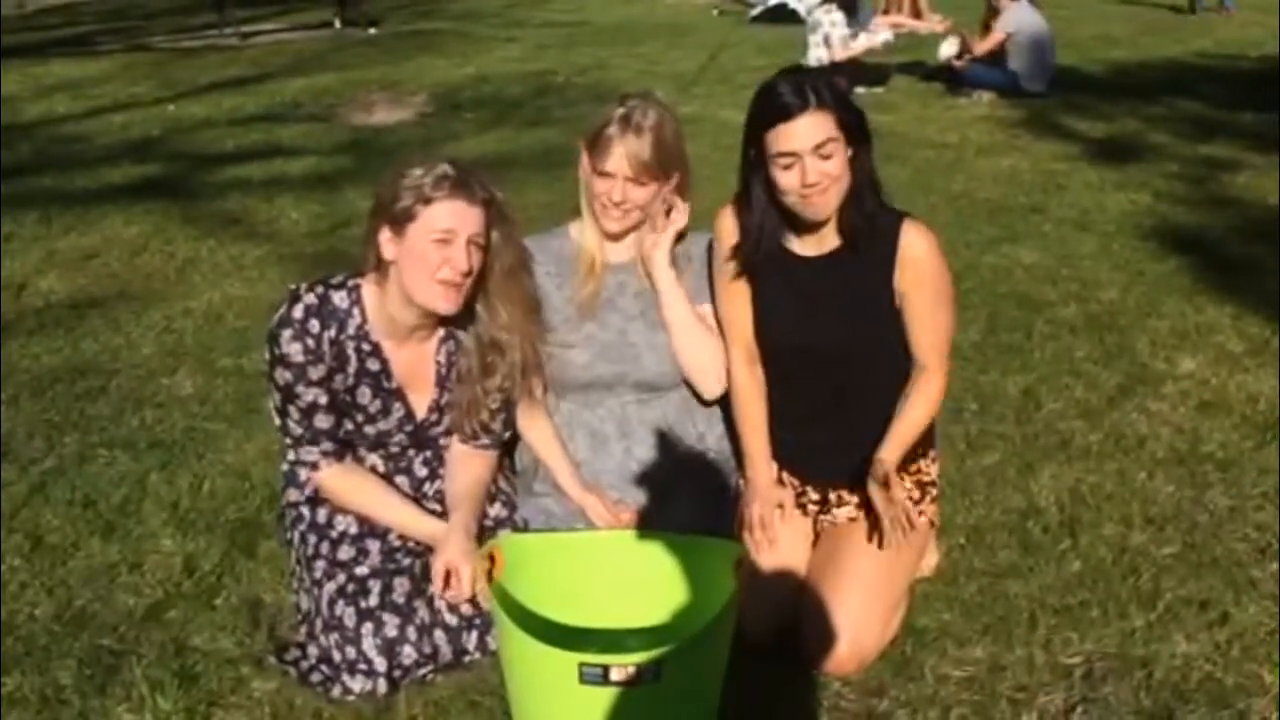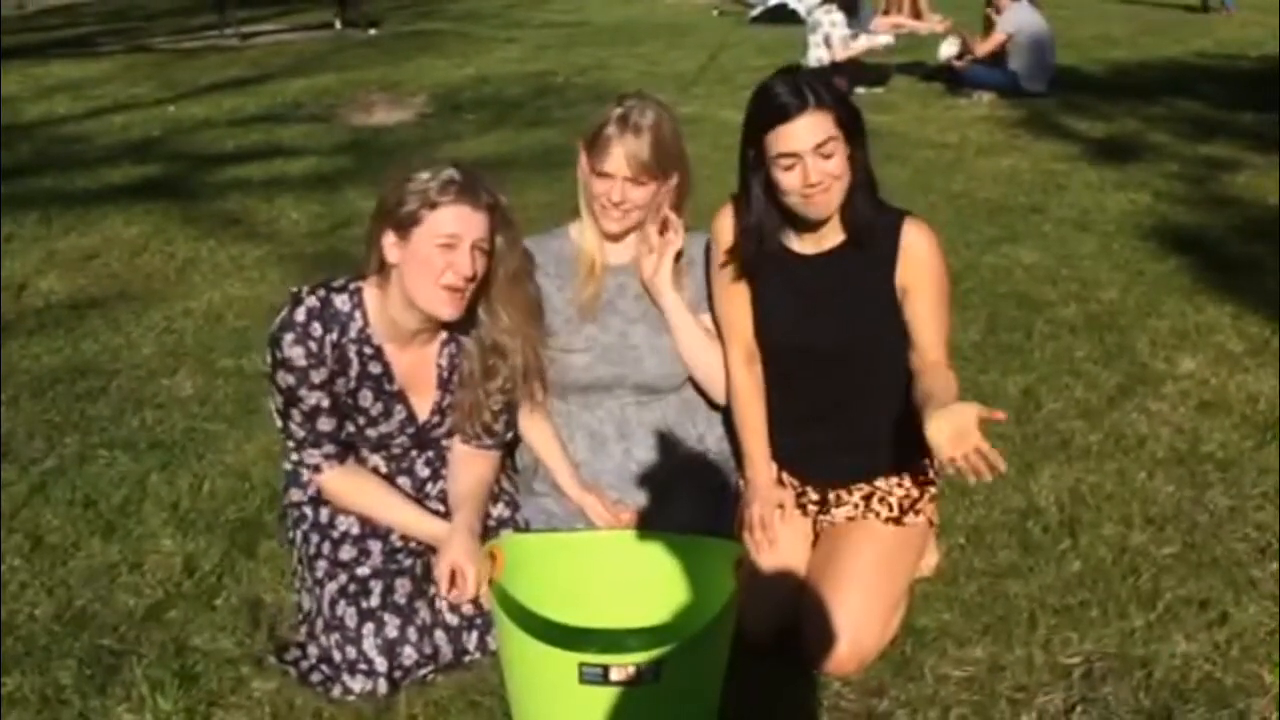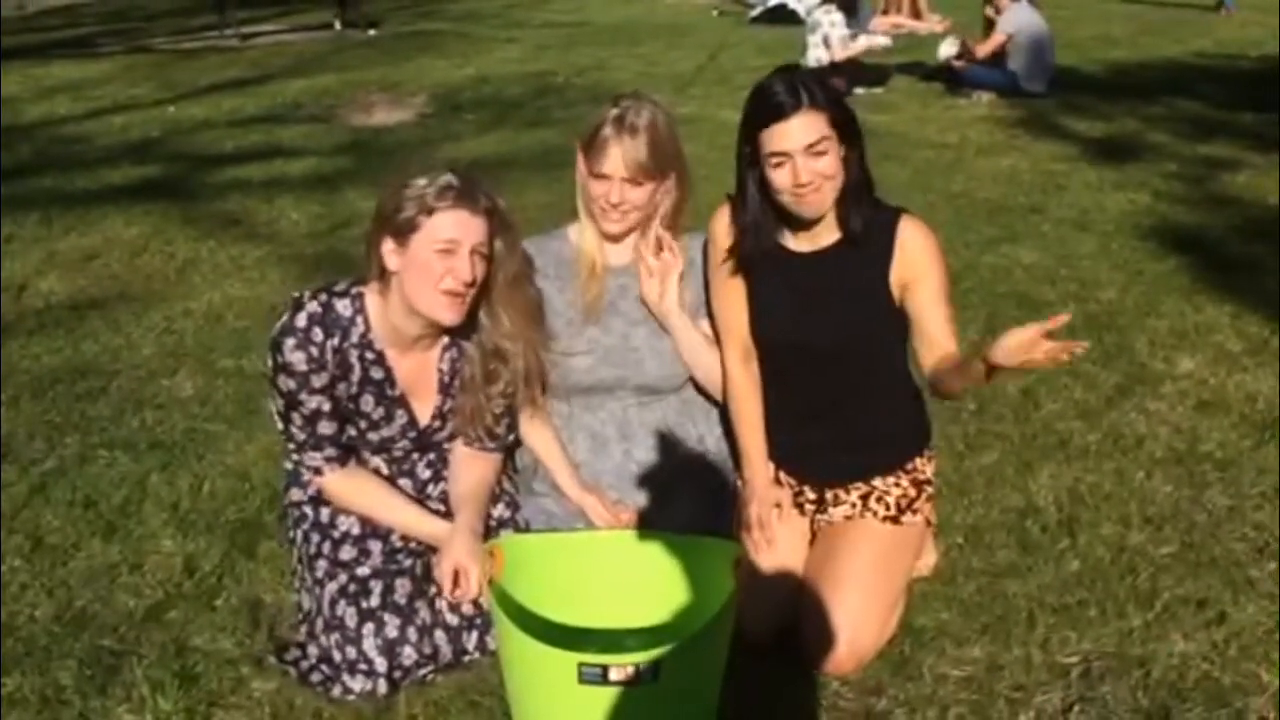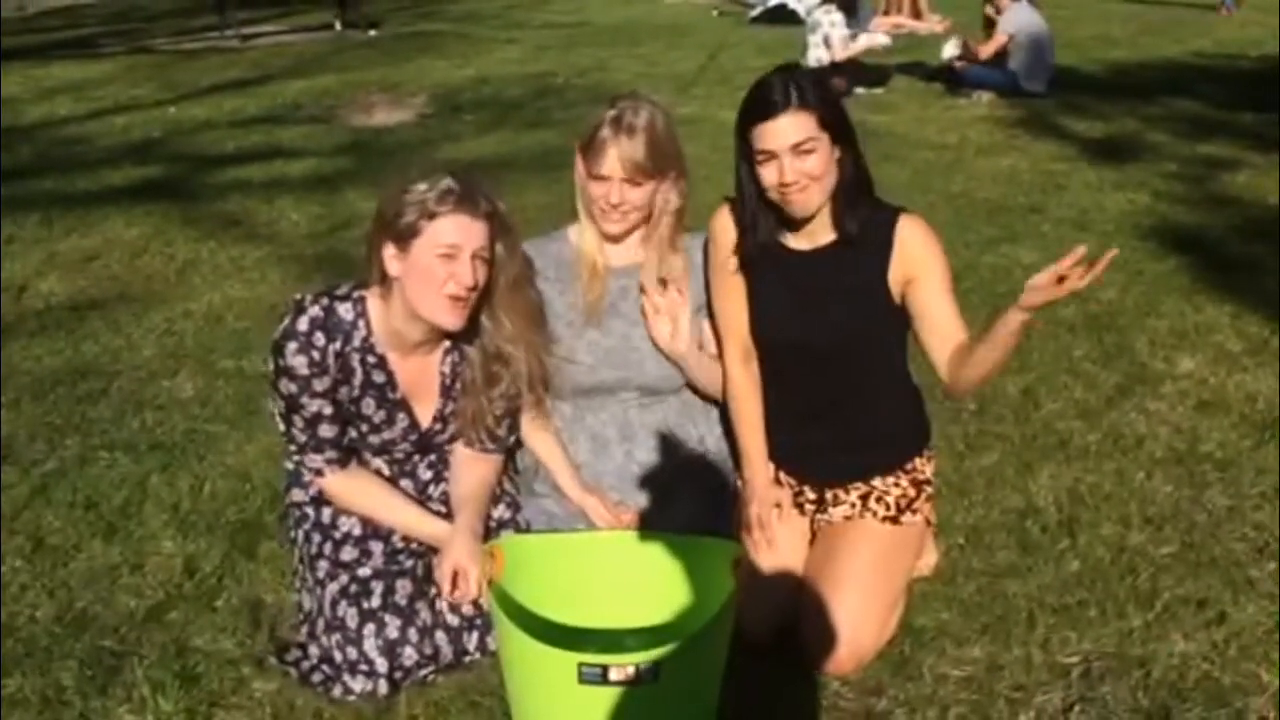
dt=0.1s
person 1, frame 1
left shoulder: (906, 243)
right shoulder: (739, 230)
left elbow: (930, 367)
right elbow: (744, 361)
left wrist: (893, 453)
right wrist: (760, 475)
left hip: (880, 465)
right hip: (782, 466)
left knee: (839, 650)
right knee: (754, 623)
left ankle: (904, 542)
right ankle: (826, 547)
person 1, frame 2
left shoulder: (905, 241)
right shoulder: (738, 229)
left elbow: (929, 362)
right elbow: (743, 360)
left wrist: (941, 412)
right wrist: (759, 477)
left hip: (885, 469)
right hip: (784, 464)
left knee: (838, 649)
right knee: (751, 624)
left ankle: (904, 547)
right ankle: (840, 550)
person 1, frame 3
left shoulder: (900, 238)
right shoulder: (733, 230)
left elbow: (940, 372)
right elbow: (739, 359)
left wrist: (991, 358)
right wrist: (756, 478)
left hip: (881, 467)
right hip: (782, 464)
left knee: (833, 650)
right knee: (750, 624)
left ankle: (901, 544)
right ankle: (833, 547)
person 1, frame 4
left shoulder: (900, 238)
right shoulder: (733, 229)
left elbow: (959, 371)
right elbow: (740, 360)
left wrist: (1022, 310)
right wrist: (757, 477)
left hip: (883, 467)
right hip: (783, 462)
left knee: (834, 649)
right knee: (749, 624)
left ankle: (901, 546)
right ankle: (841, 546)
person 2, frame 1
left shoulder: (484, 323)
right shoulder: (310, 323)
left elbow: (475, 441)
right elbow: (323, 465)
left wrist: (461, 530)
right wrist: (437, 534)
left hip: (452, 499)
right hip: (345, 505)
right knee: (375, 655)
person 2, frame 2
left shoulder: (487, 326)
right shoulder: (312, 326)
left elbow: (477, 442)
right elbow: (327, 468)
left wrist: (464, 530)
right wrist: (439, 534)
left hip: (454, 499)
right hip: (348, 506)
right knee: (375, 655)
person 2, frame 3
left shoulder: (491, 329)
right shoulder: (313, 331)
left elbow: (479, 442)
right elbow: (329, 469)
left wrist: (467, 530)
right wrist: (443, 535)
left hip: (454, 498)
right hip: (347, 505)
right knee: (376, 654)
person 2, frame 4
left shoulder: (492, 332)
right shoulder: (315, 334)
left elbow: (479, 444)
right elbow: (330, 471)
left wrist: (467, 531)
right wrist: (443, 536)
left hip: (454, 498)
right hip: (349, 505)
right knee: (376, 655)
person 3, frame 1
left shoulder: (697, 257)
right shoulder: (538, 262)
left elbow: (713, 382)
right elbow: (524, 400)
left wrist: (661, 270)
right wrist: (578, 491)
left hip: (683, 484)
right hip: (566, 493)
person 3, frame 2
left shoulder: (699, 259)
right shoulder: (538, 263)
left elbow: (726, 388)
right elbow: (524, 400)
left wrist: (664, 290)
right wrist: (577, 491)
left hip: (682, 486)
right hip: (567, 494)
person 3, frame 3
left shoulder: (698, 261)
right shoulder: (537, 264)
left wrist: (671, 312)
right wrist: (577, 491)
left hip: (683, 484)
right hip: (567, 493)
person 3, frame 4
left shoulder: (699, 262)
right shoulder: (538, 265)
left wrist: (684, 353)
right wrist: (578, 492)
left hip: (683, 487)
right hip: (568, 495)
